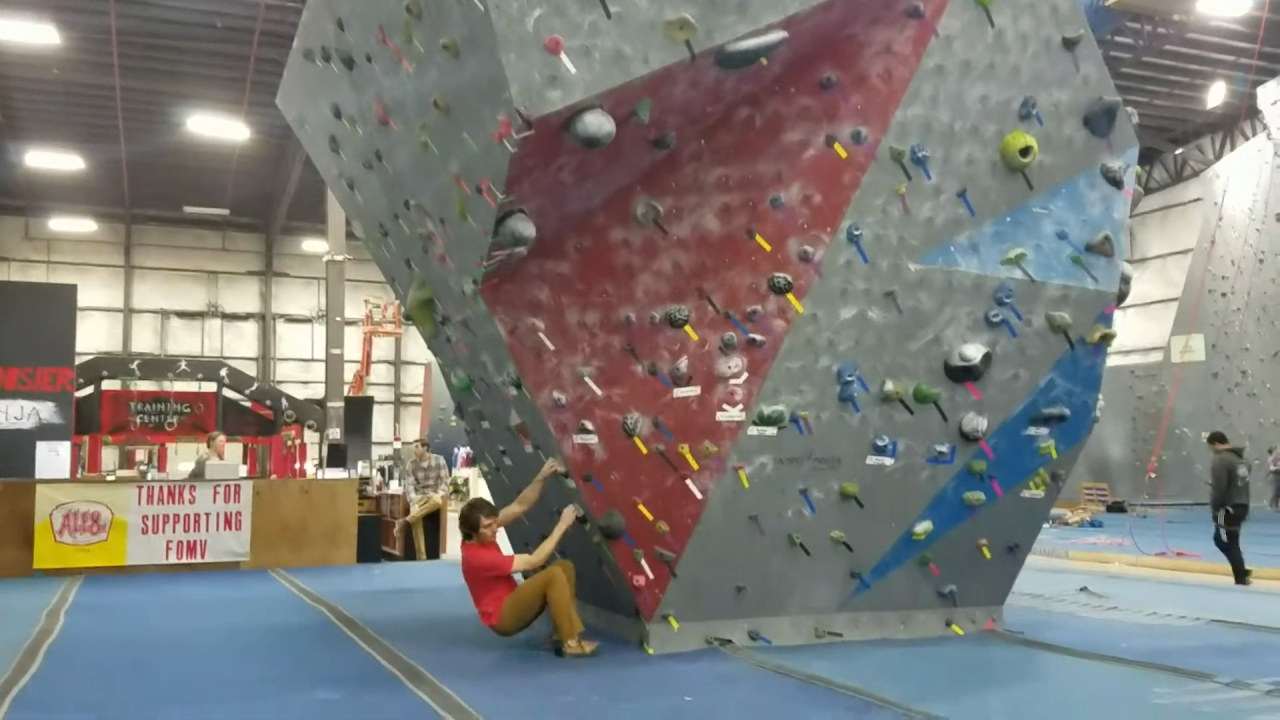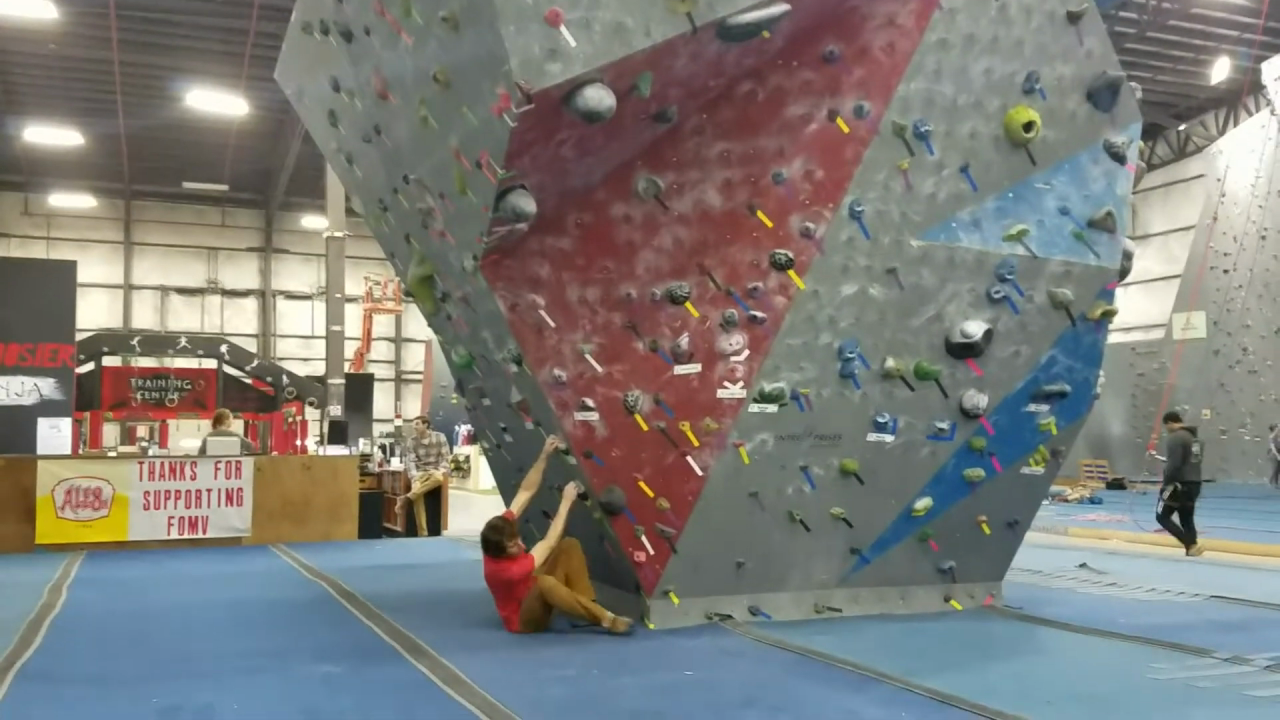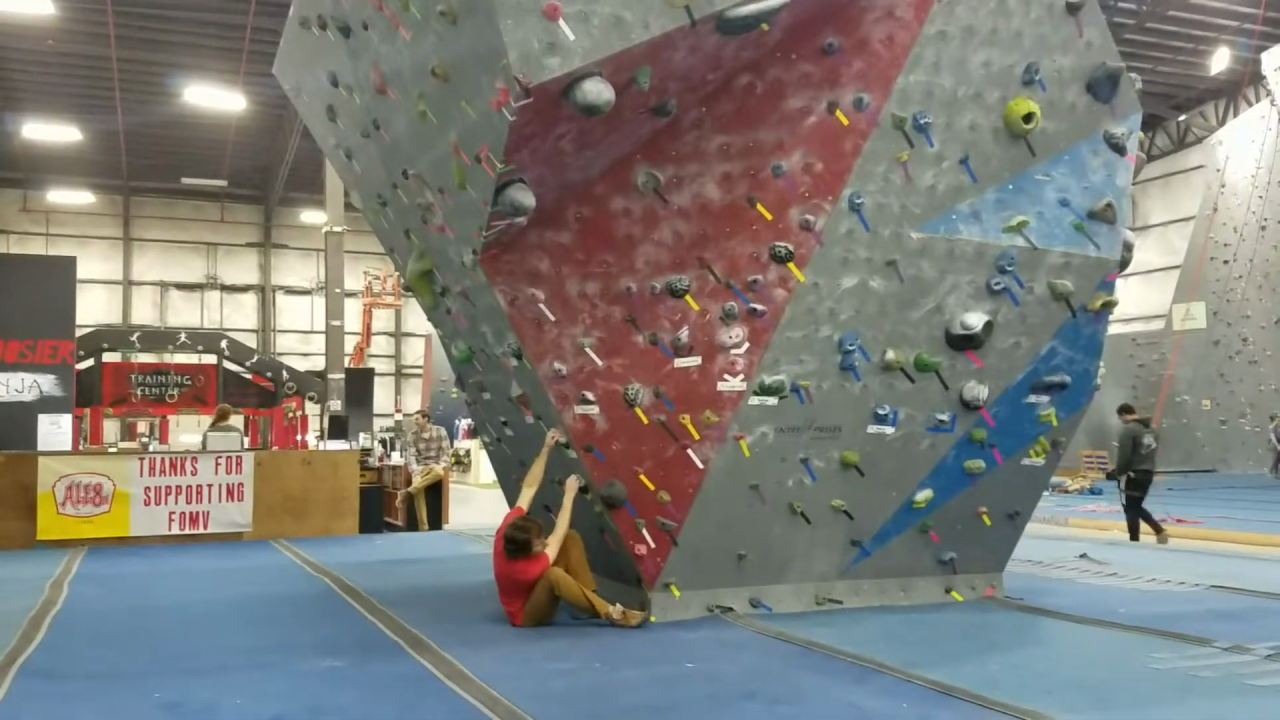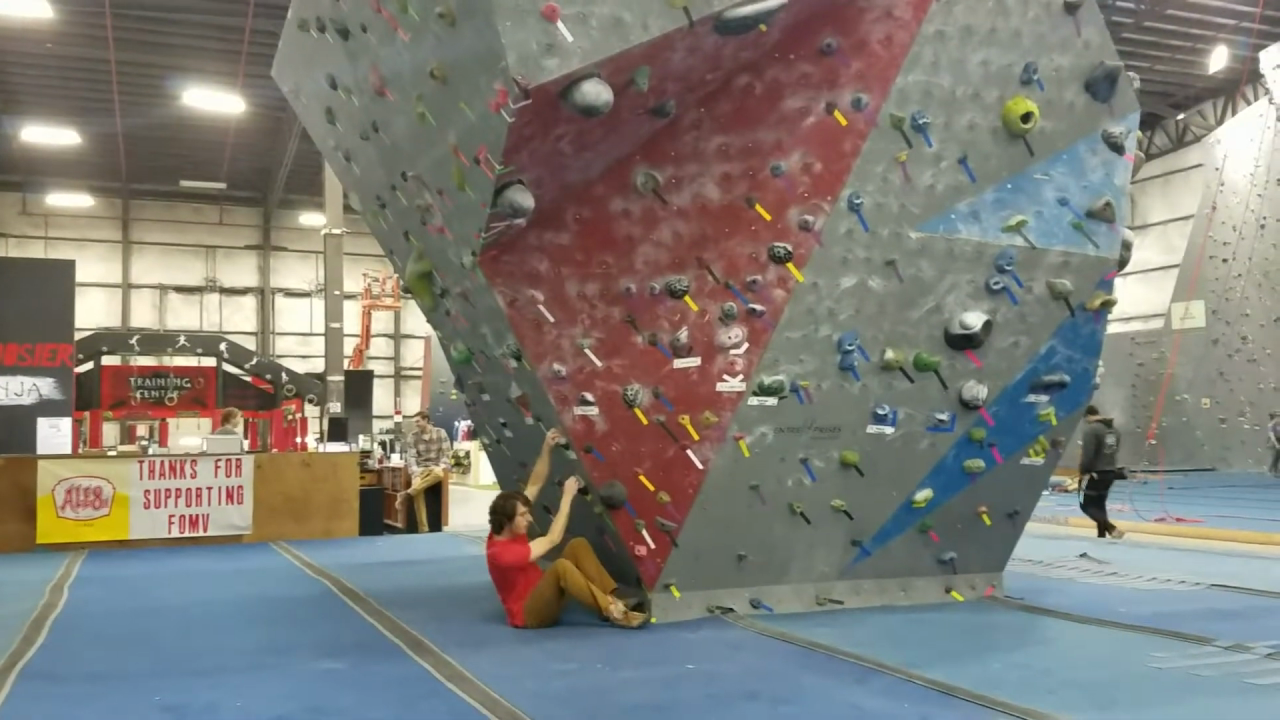
dt=0.5s
person 1, frame 1
left shoulder: (482, 535)
right shoulder: (477, 557)
left elbow: (519, 506)
right elbow: (534, 561)
left wrist: (541, 478)
right wrist: (562, 524)
left hip: (513, 602)
right hip: (503, 617)
left knee: (564, 566)
right knee: (554, 573)
left ankle: (561, 634)
right ankle: (571, 643)
person 1, frame 2
left shoulder: (502, 529)
right shoulder: (506, 570)
left elbow: (525, 491)
right elbow: (549, 543)
left wrist: (544, 455)
right wrist: (565, 502)
right hip: (524, 622)
left knee: (570, 544)
right knee: (545, 583)
left ankle: (587, 607)
right ankle: (605, 619)
person 1, frame 3
left shoulder: (507, 532)
right shoulder: (526, 569)
left elbow: (529, 488)
right elbow: (557, 537)
left wrist: (546, 449)
right wrist: (569, 495)
left hip: (534, 592)
right hip: (527, 615)
left knee: (571, 537)
right knee: (553, 574)
left ankle: (591, 603)
right ankle: (611, 612)
person 1, frame 4
left shoulder: (506, 532)
right shoulder: (503, 554)
left elbow: (534, 486)
right elbow: (553, 539)
left wrist: (546, 449)
right wrist: (567, 496)
left hip: (538, 594)
right hip: (529, 615)
left knee: (578, 545)
right knee: (561, 566)
left ankle: (611, 599)
right ankle: (614, 612)
